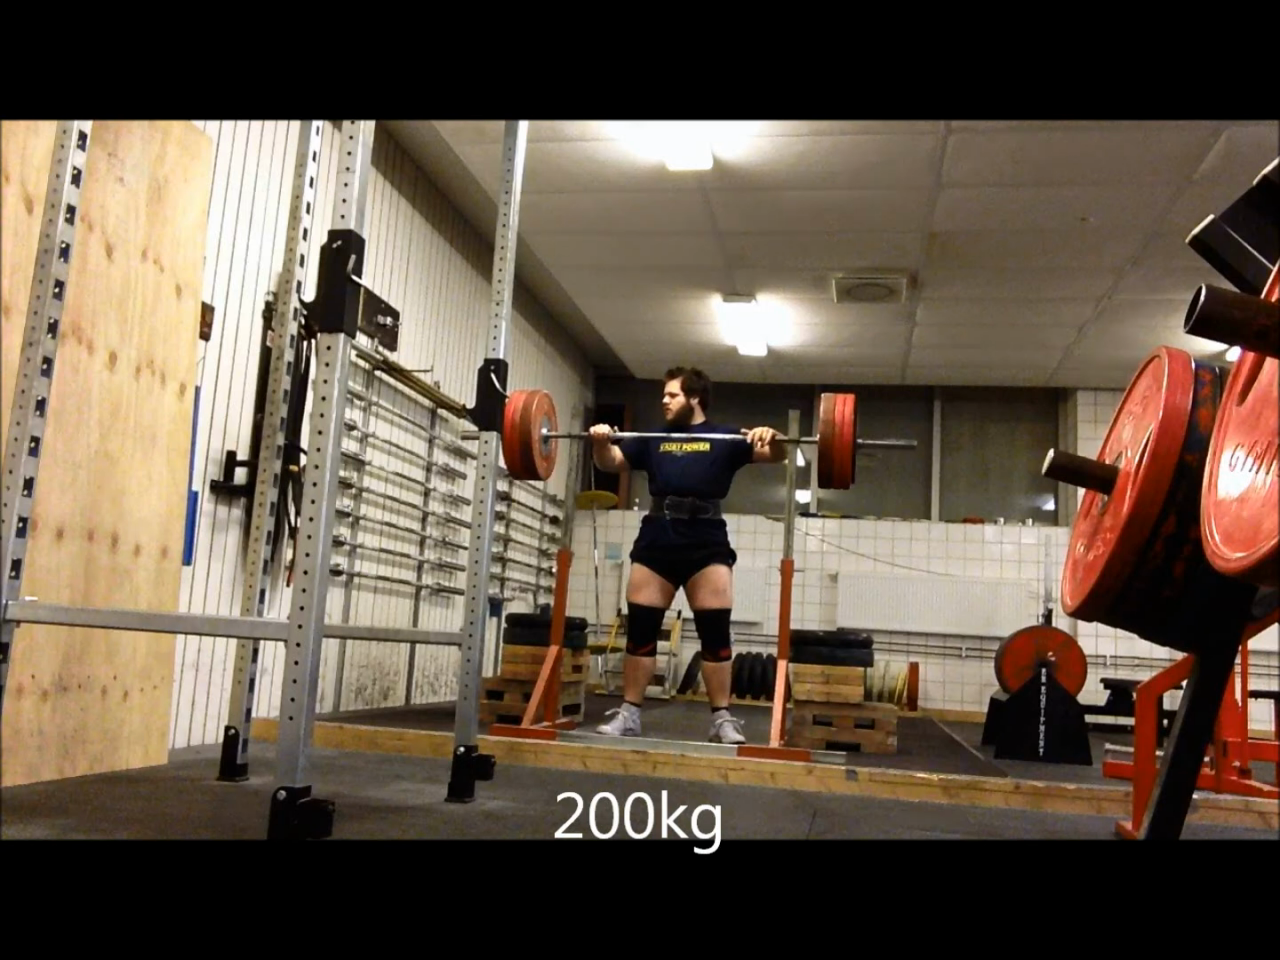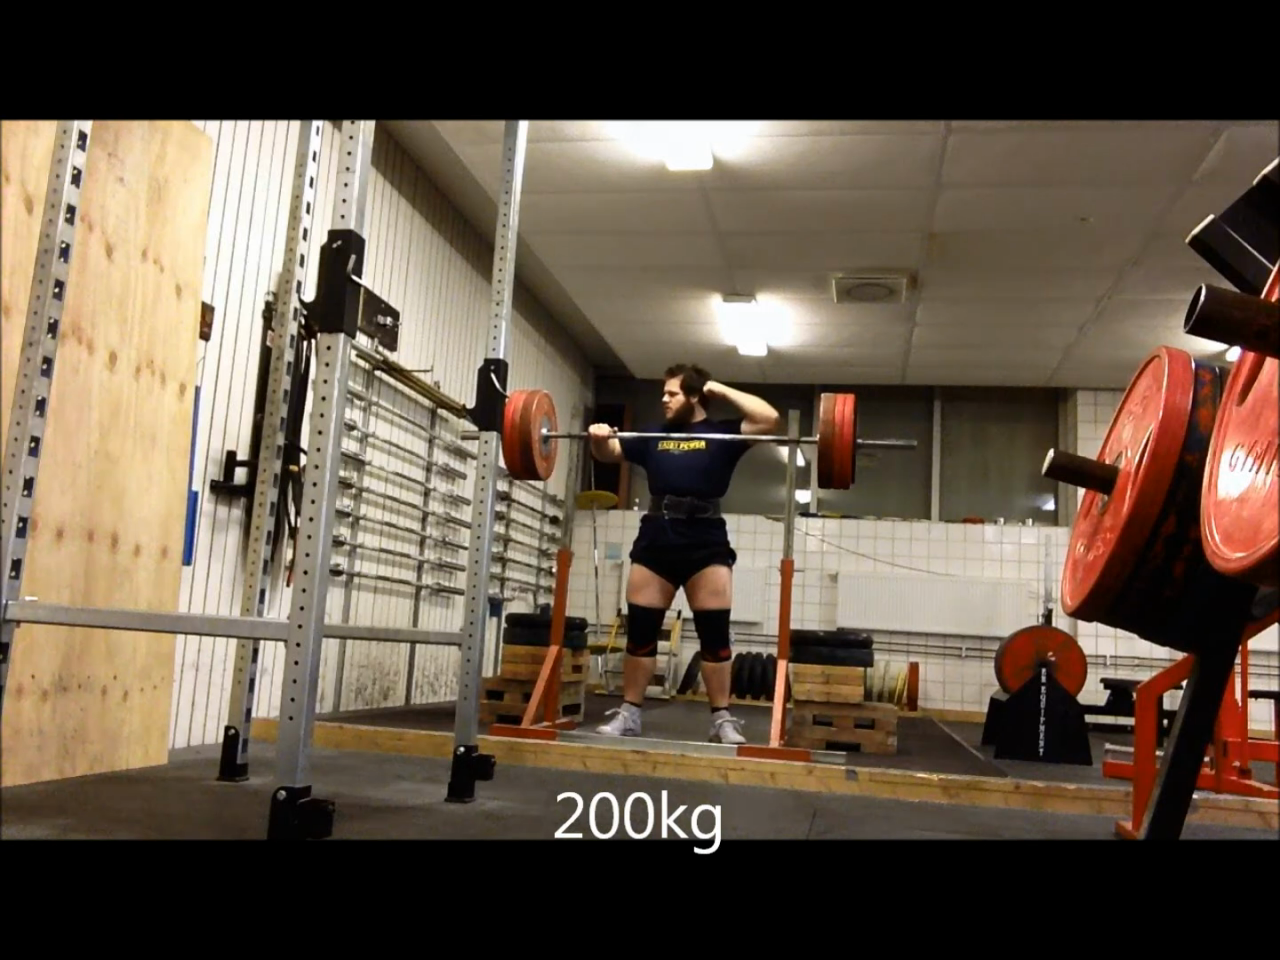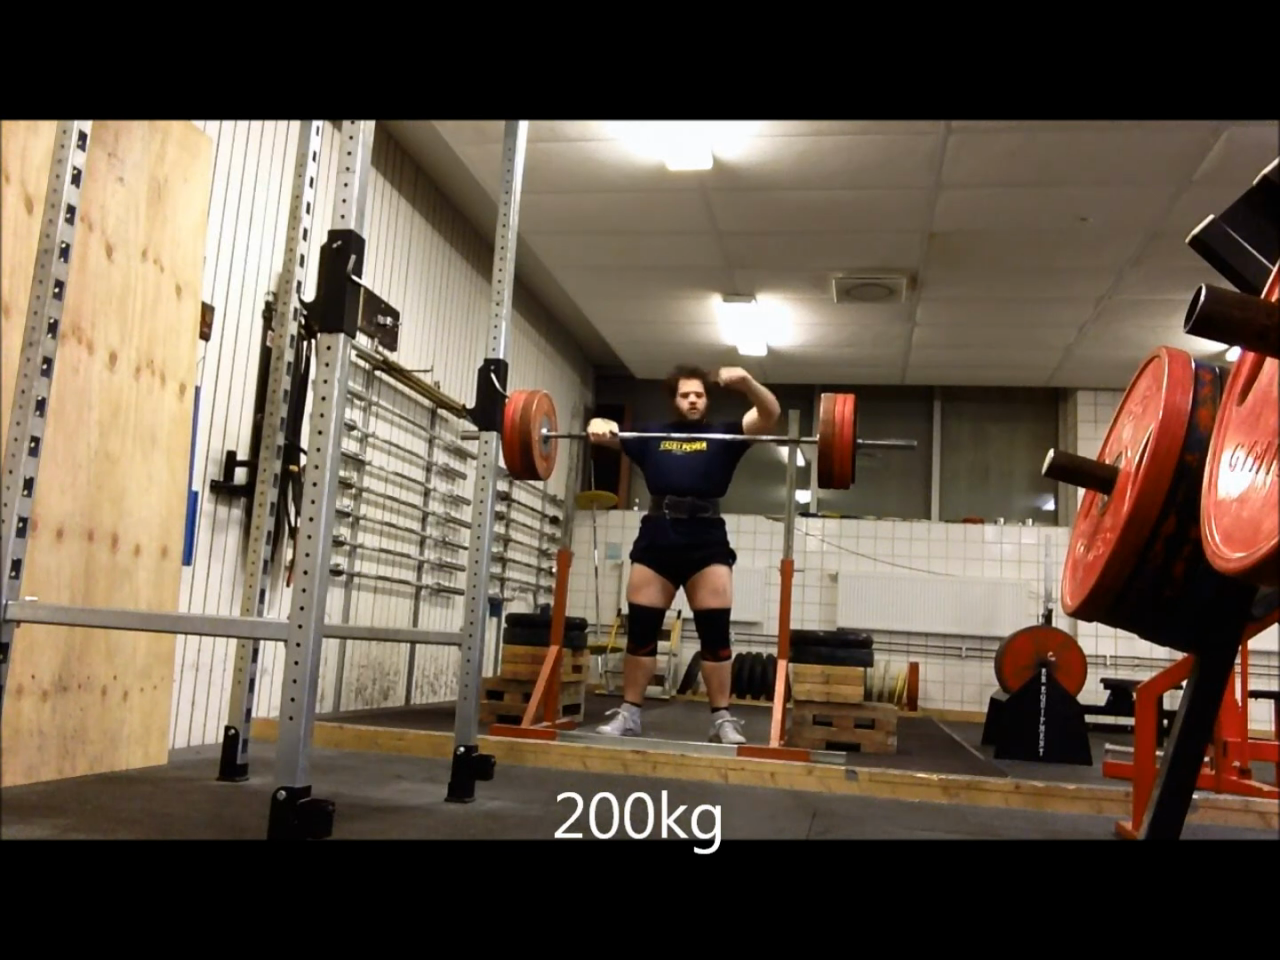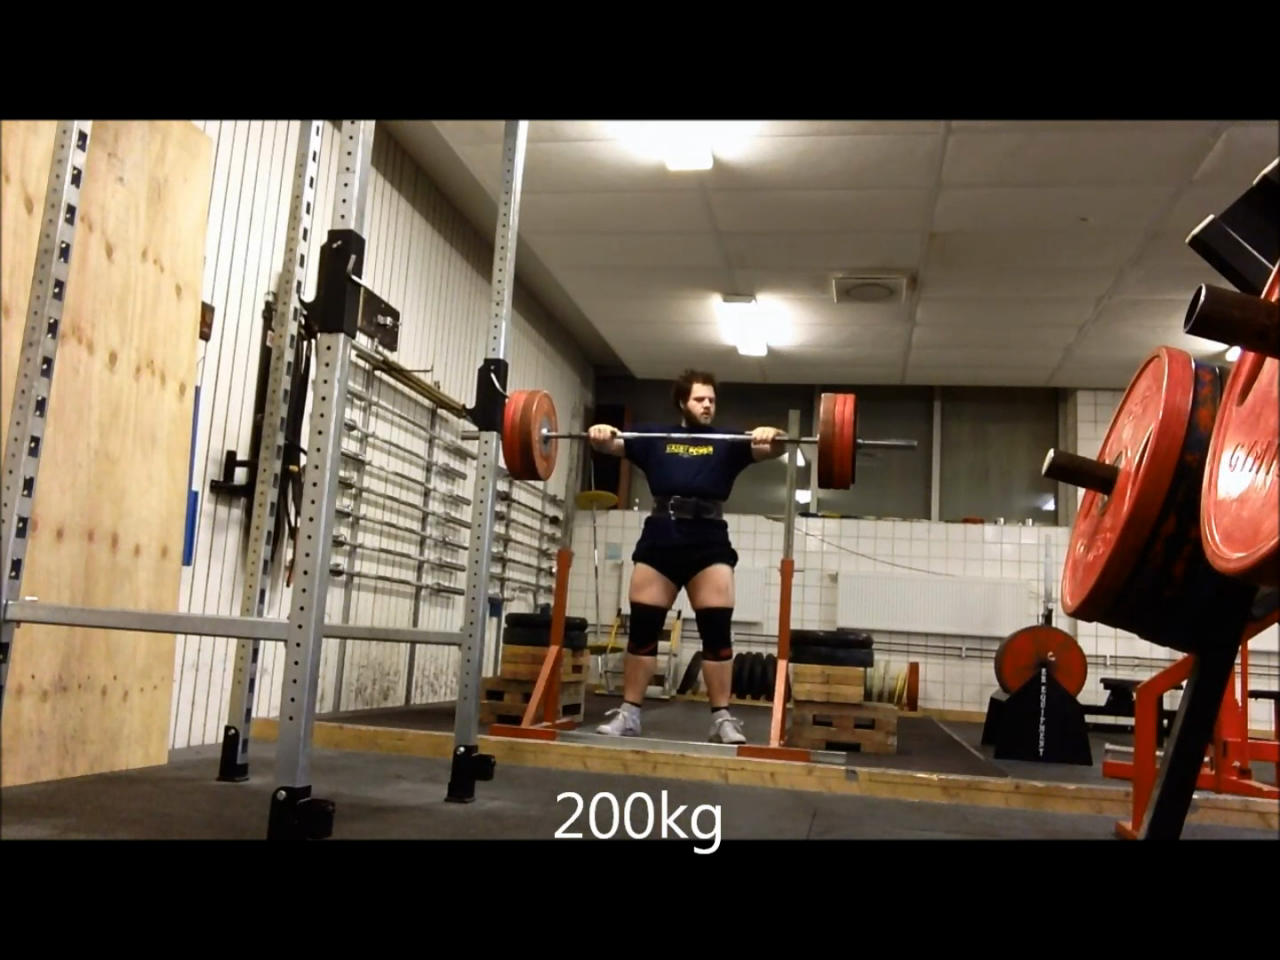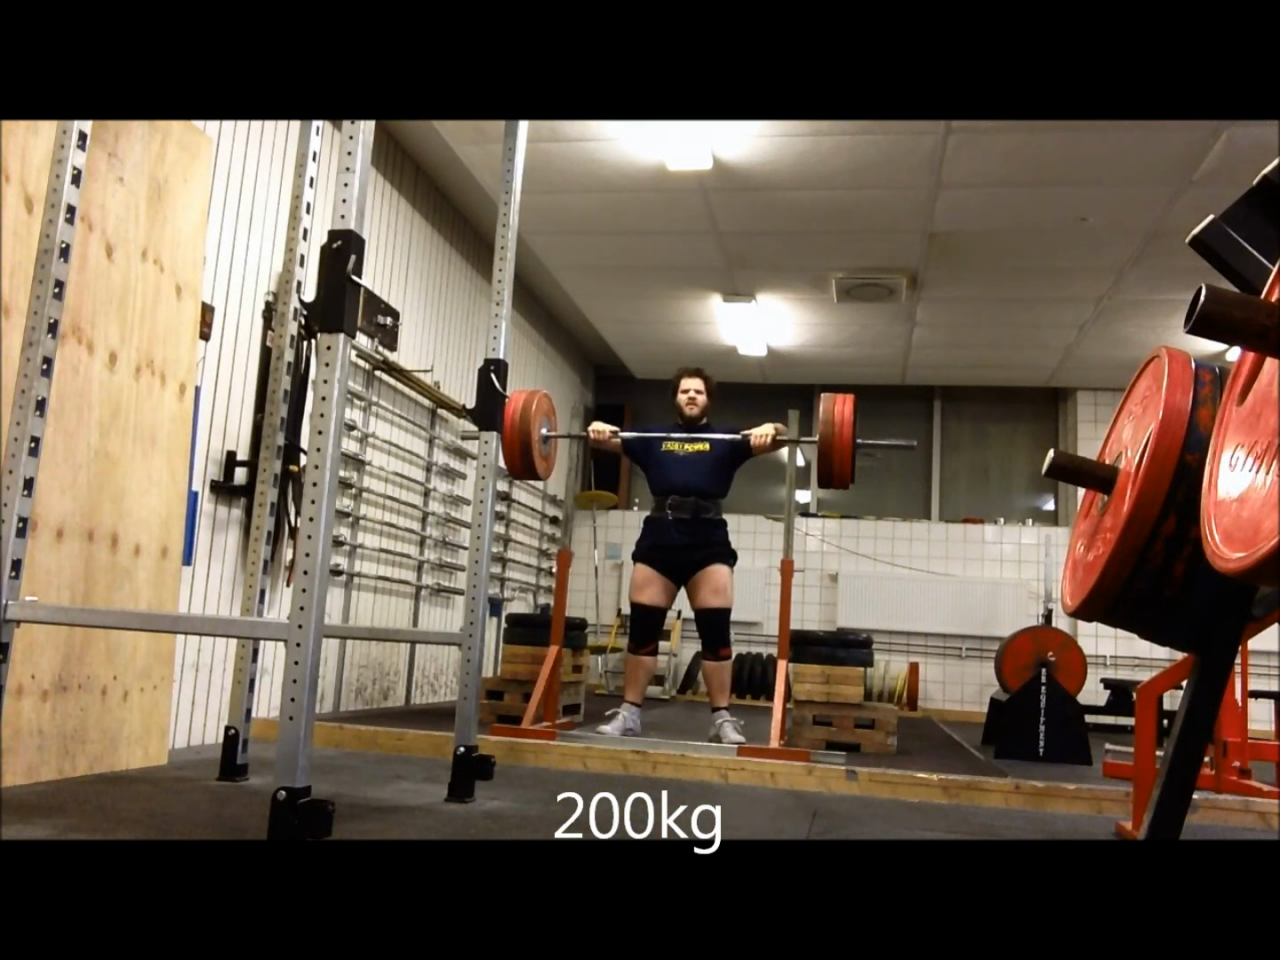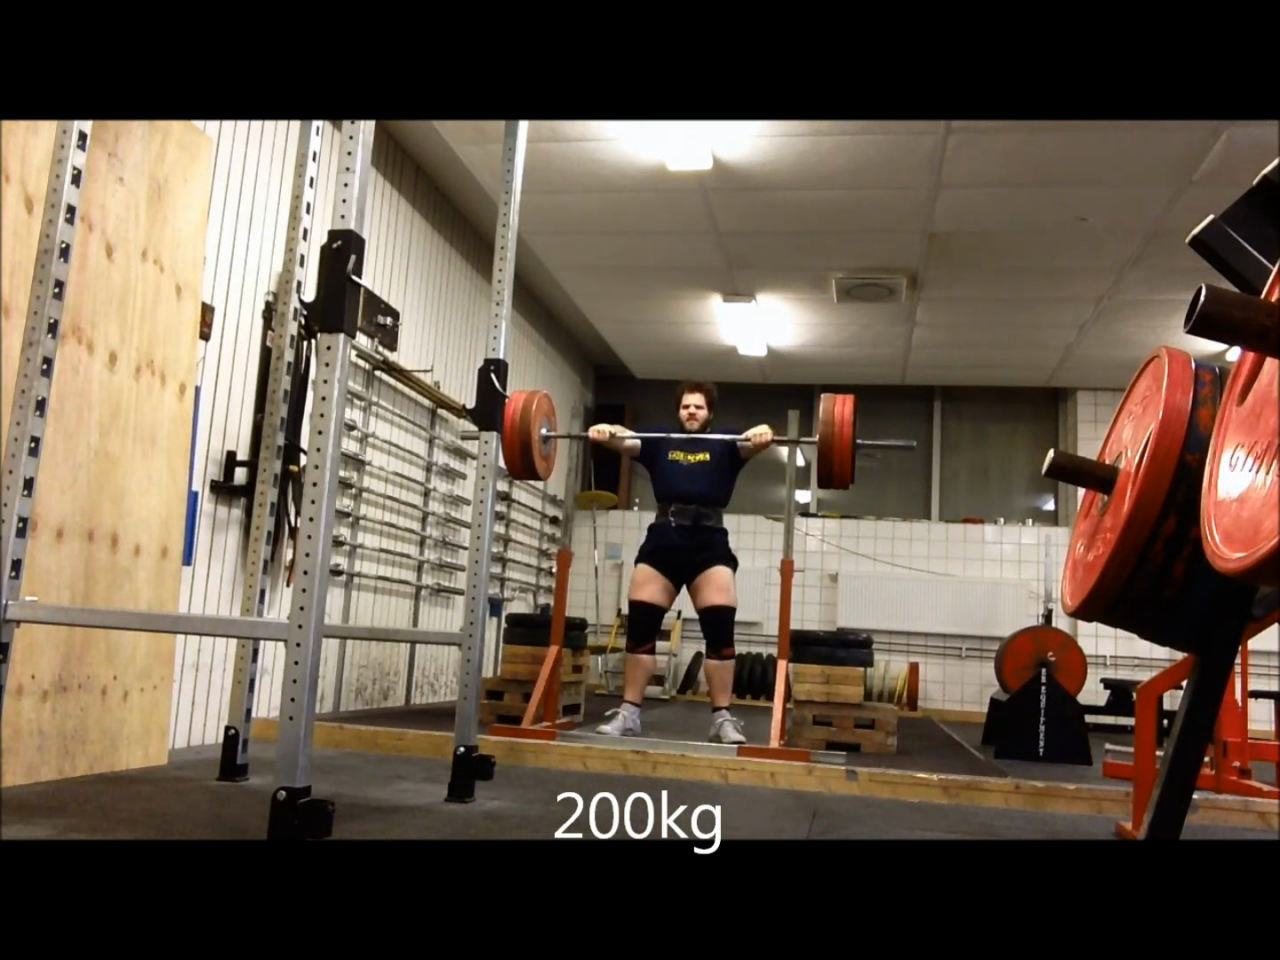
dt=0.7s
person 1, frame 1
left shoulder: (724, 439)
right shoulder: (652, 440)
left elbow: (775, 455)
right elbow: (608, 463)
left wrist: (771, 438)
right wrist: (601, 441)
left hip: (706, 543)
right hip: (656, 540)
left knee: (715, 632)
right knee: (640, 629)
left ankle: (722, 718)
right ankle: (629, 714)
person 1, frame 2
left shoulder: (723, 434)
right shoulder: (652, 437)
left elbow: (770, 419)
right elbow: (607, 452)
left wrist: (722, 391)
right wrist: (598, 437)
left hip: (706, 542)
right hip: (655, 538)
left knee: (714, 632)
right knee: (640, 630)
left ankle: (722, 718)
right ankle: (628, 714)
person 1, frame 3
left shoulder: (723, 435)
right shoulder: (651, 436)
left elbow: (770, 414)
right elbow: (606, 435)
left wrist: (744, 380)
right wrist: (598, 424)
left hip: (706, 541)
right hip: (656, 538)
left knee: (715, 632)
right knee: (640, 630)
left ankle: (722, 719)
right ankle: (629, 713)
person 1, frame 4
left shoulder: (728, 443)
right shoulder: (654, 437)
left elbow: (776, 449)
right elbow: (609, 445)
left wrist: (773, 435)
right wrist: (599, 434)
left hip: (709, 543)
right hip: (659, 538)
left knee: (716, 631)
right knee: (642, 628)
left ankle: (722, 718)
right ankle: (628, 713)
person 1, frame 5
left shoulder: (726, 440)
right shoulder: (653, 438)
left elbow: (777, 438)
right elbow: (607, 441)
left wrist: (771, 429)
right wrist: (598, 430)
left hip: (708, 540)
right hip: (659, 536)
left knee: (715, 631)
right knee: (642, 628)
left ankle: (721, 719)
right ankle: (628, 714)
person 1, frame 6
left shoulder: (724, 446)
right shoulder: (659, 443)
left elbow: (752, 444)
right elbow: (624, 439)
left wrist: (763, 435)
right wrist: (604, 433)
left hip: (709, 543)
right hip: (662, 541)
left knee: (720, 629)
right knee: (640, 625)
left ankle: (722, 718)
right ankle: (629, 713)
